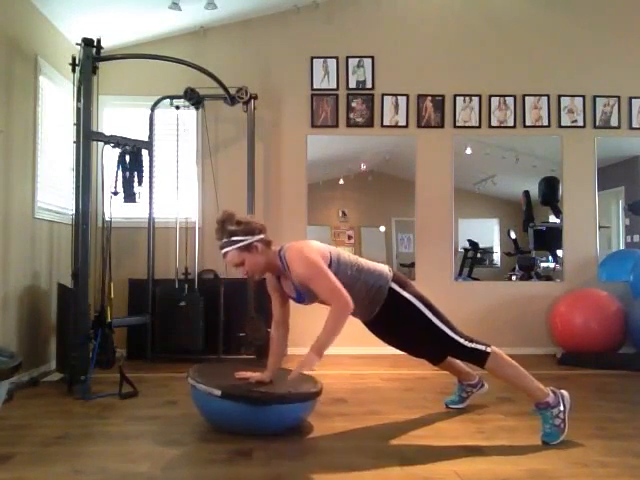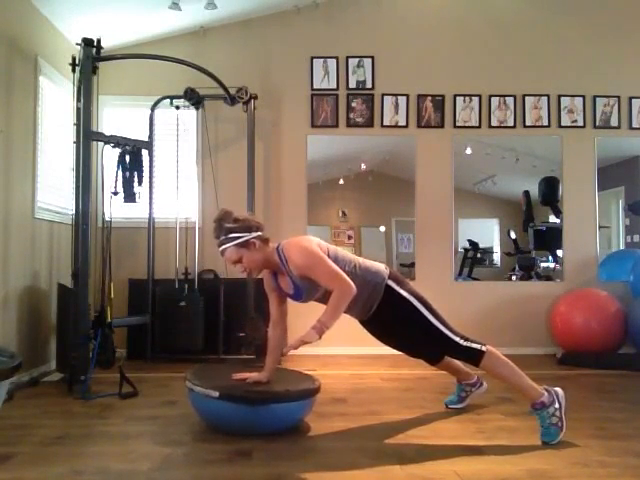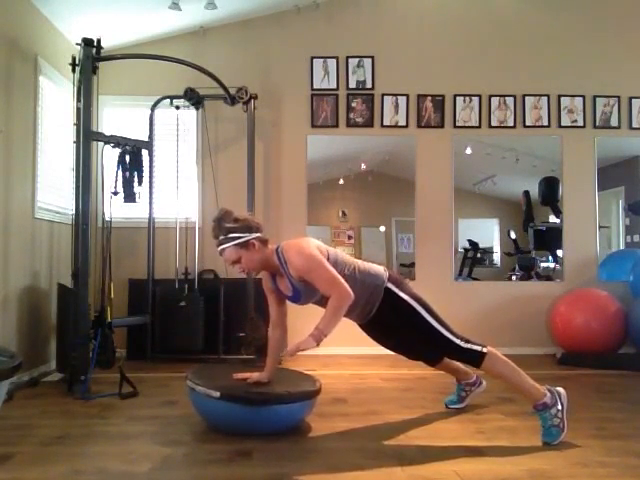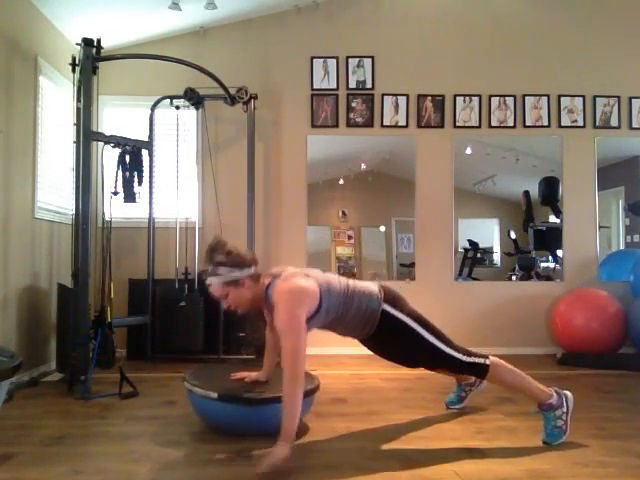
dt=0.5s
person 1, frame 1
left shoulder: (298, 258)
right shoulder: (273, 276)
left elbow: (343, 305)
right elbow: (280, 325)
left wrist: (314, 354)
right wrist: (268, 373)
left hip: (391, 294)
right hip: (372, 311)
left knee: (462, 346)
right knee: (429, 351)
left ankle: (549, 400)
right ankle: (470, 383)
person 1, frame 2
left shoulder: (297, 252)
right shoulder: (271, 276)
left elbow: (346, 287)
right elbow: (277, 325)
left wrist: (317, 330)
right wrist: (266, 373)
left hip: (386, 292)
right hip: (368, 312)
left knee: (456, 345)
right knee: (426, 351)
left ankle: (544, 399)
right ankle: (469, 382)
person 1, frame 3
left shoulder: (297, 254)
right shoulder: (270, 277)
left elbow: (343, 294)
right elbow: (277, 326)
left wrist: (315, 338)
right wrist: (266, 373)
left hip: (386, 295)
right hip: (368, 314)
left knee: (457, 346)
right knee: (424, 353)
left ankle: (546, 399)
right ankle: (468, 382)
person 1, frame 4
left shoulder: (286, 298)
right shoulder: (265, 285)
left elbow: (294, 375)
right elbow: (274, 328)
left wrist: (286, 443)
right wrist: (264, 371)
left hip: (384, 313)
right hip: (368, 322)
left knee: (460, 360)
right knee: (423, 361)
left ankle: (552, 401)
right ankle: (464, 386)
